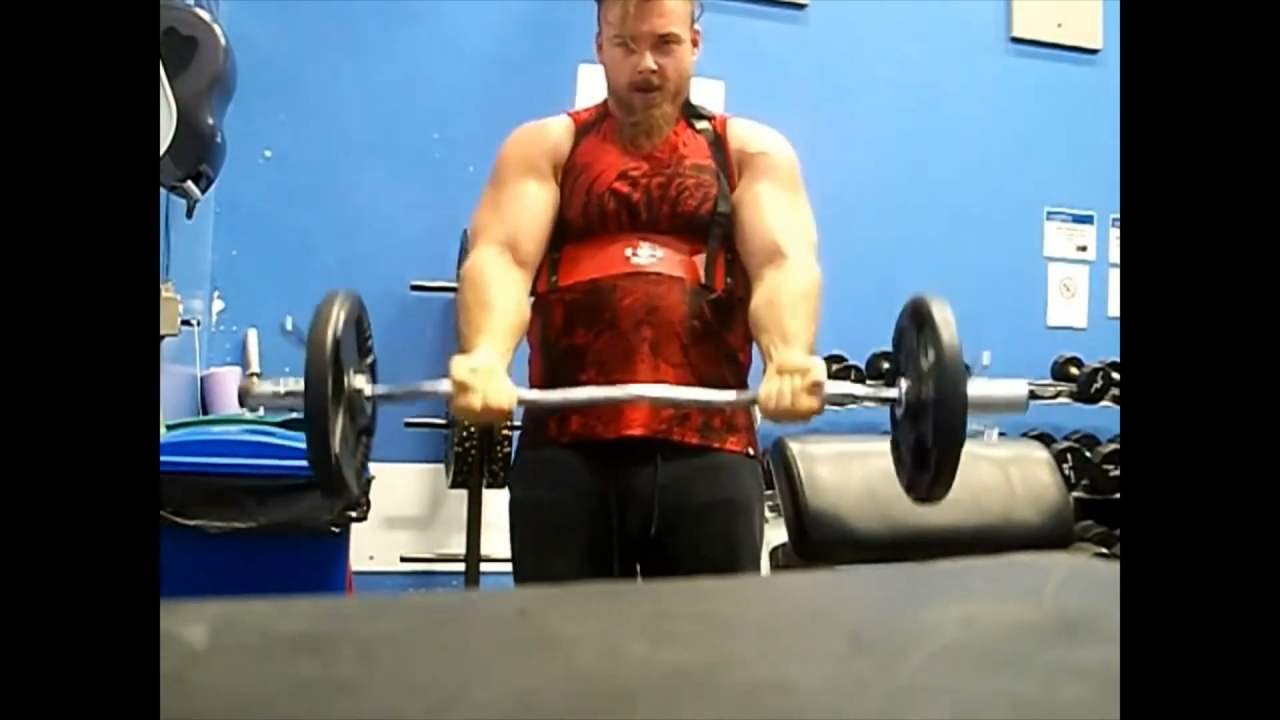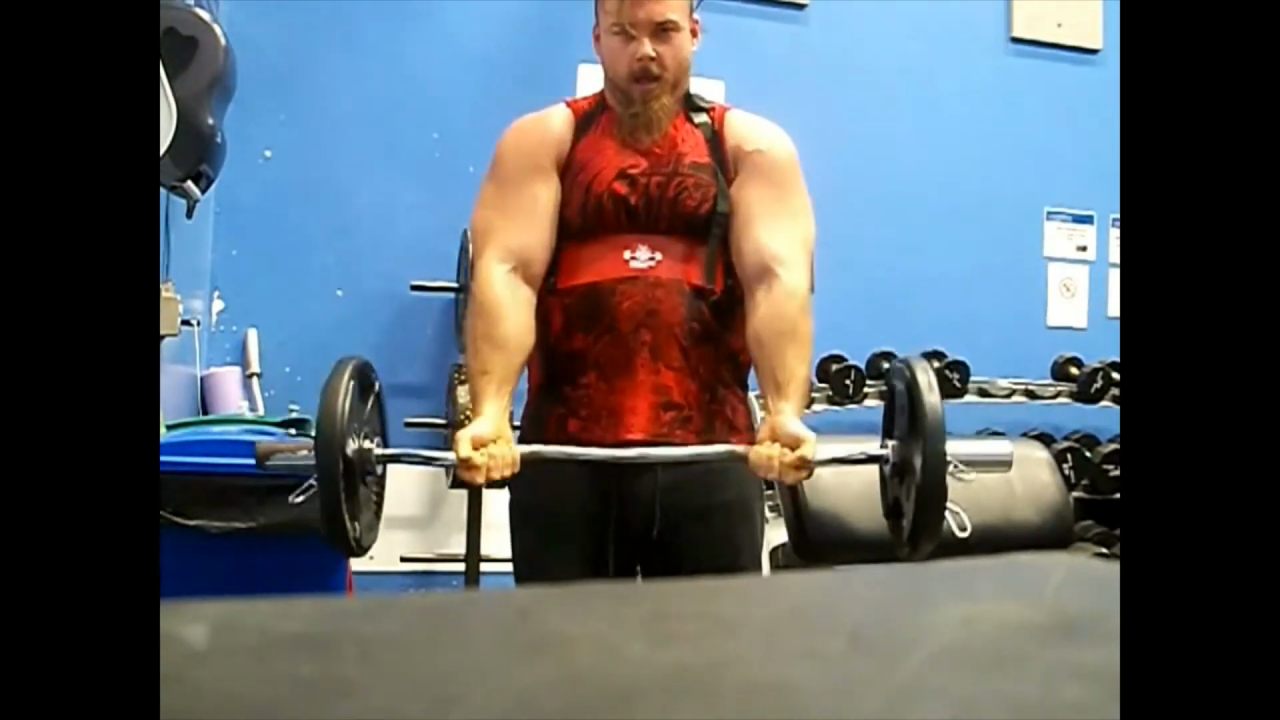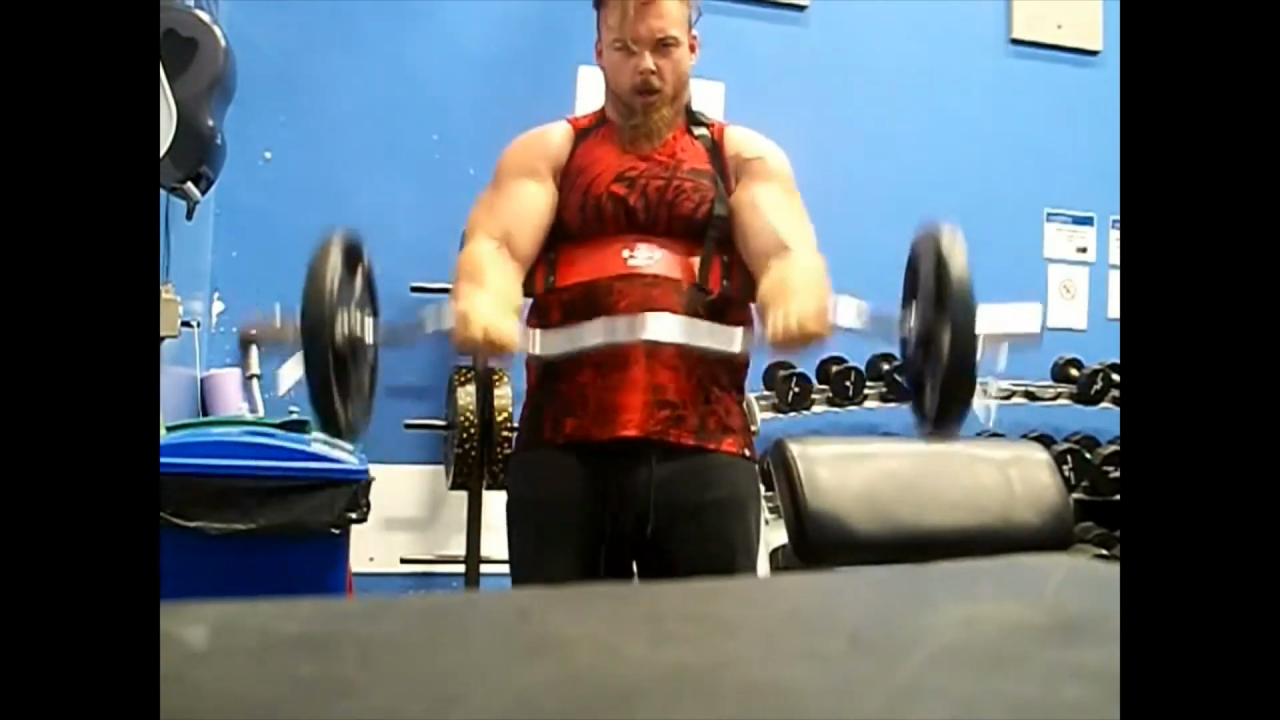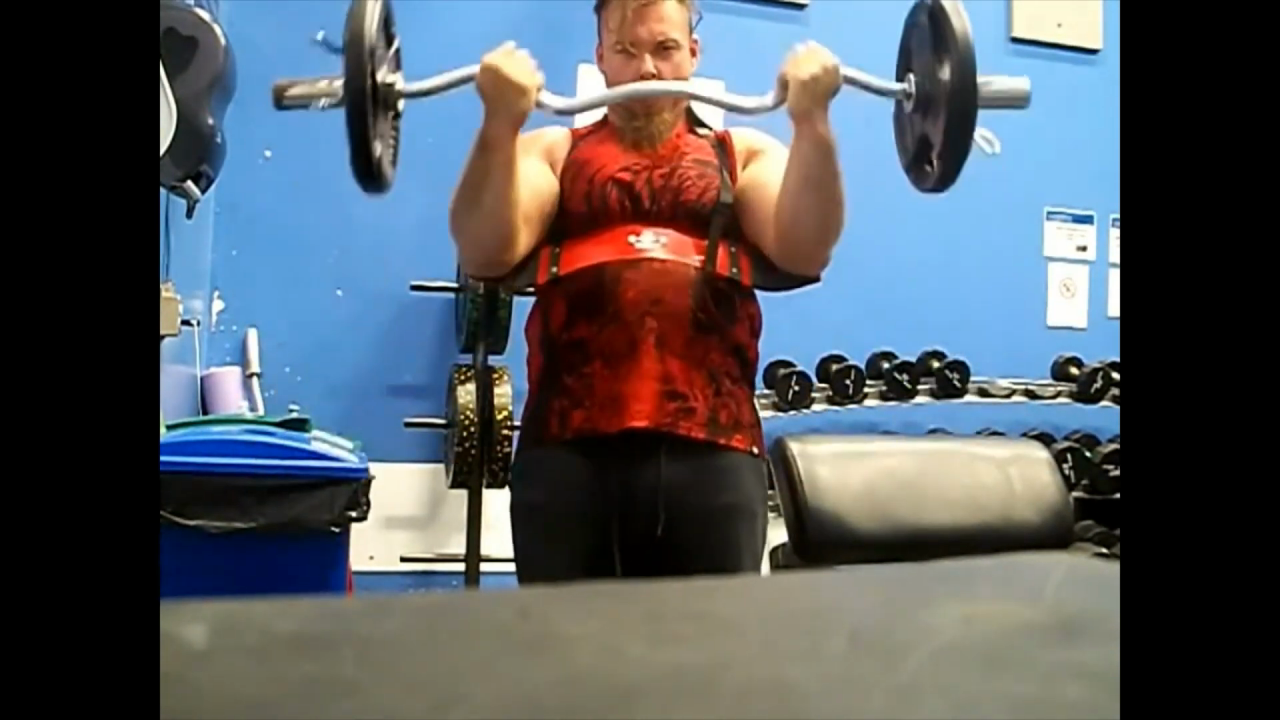
dt=0.4s
person 1, frame 1
left shoulder: (751, 149)
right shoulder: (544, 145)
left elbow: (784, 260)
right elbow: (501, 256)
left wrist: (790, 361)
right wrist: (486, 357)
left hip: (708, 446)
right hip: (568, 445)
person 1, frame 2
left shoulder: (752, 144)
right shoulder: (541, 140)
left elbow: (777, 276)
right elbow: (505, 272)
left wrist: (785, 413)
right wrist: (491, 411)
left hip: (707, 448)
right hip: (567, 448)
person 1, frame 3
left shoulder: (745, 156)
right shoulder: (545, 152)
left elbow: (786, 259)
right elbow: (495, 252)
left wrist: (799, 296)
right wrist: (483, 302)
left hip: (704, 448)
right hip: (566, 447)
person 1, frame 4
left shoulder: (745, 154)
right shoulder: (550, 152)
left elbow: (806, 250)
right elbow: (483, 253)
left wrist: (811, 122)
right wrist: (501, 123)
left hip: (711, 445)
right hip: (569, 443)
